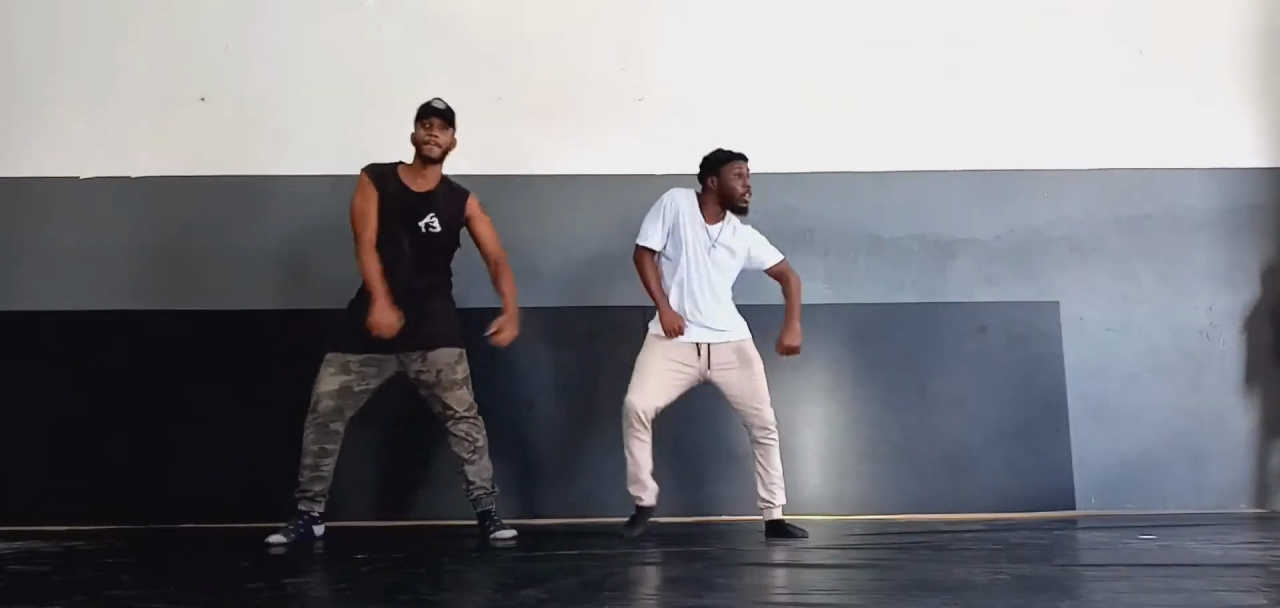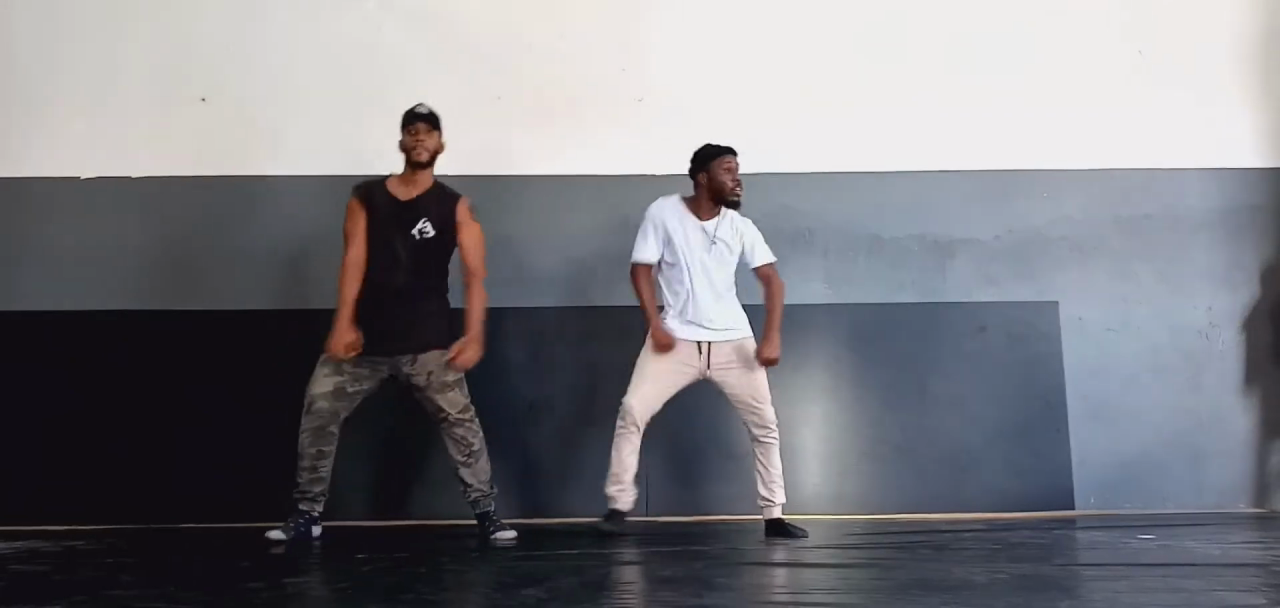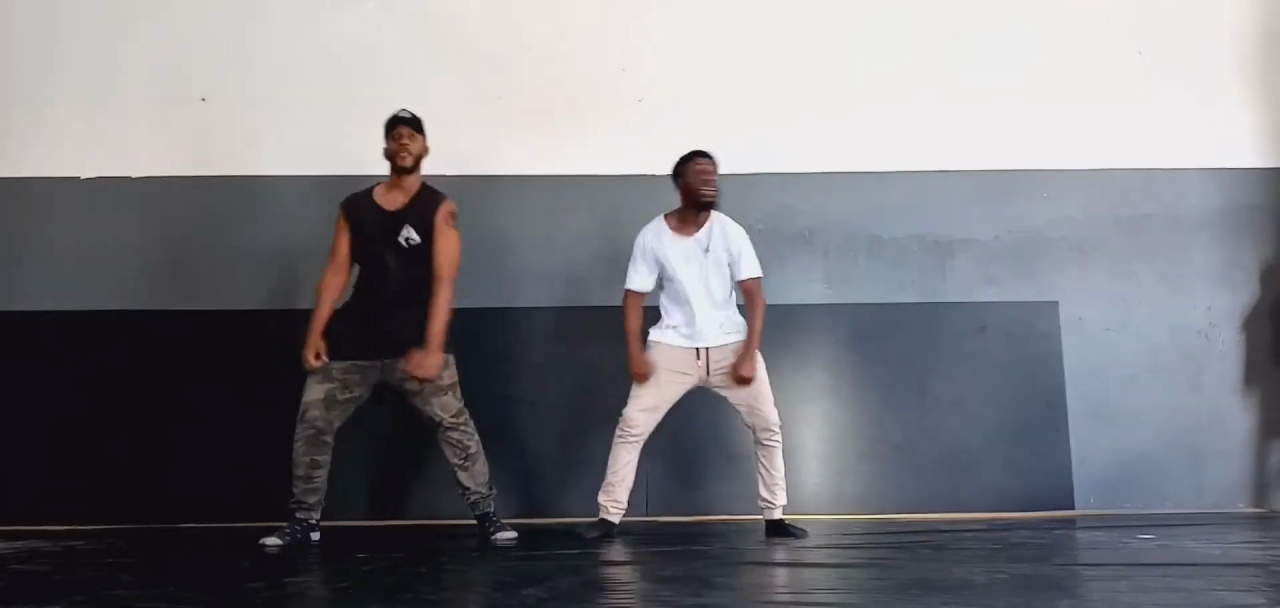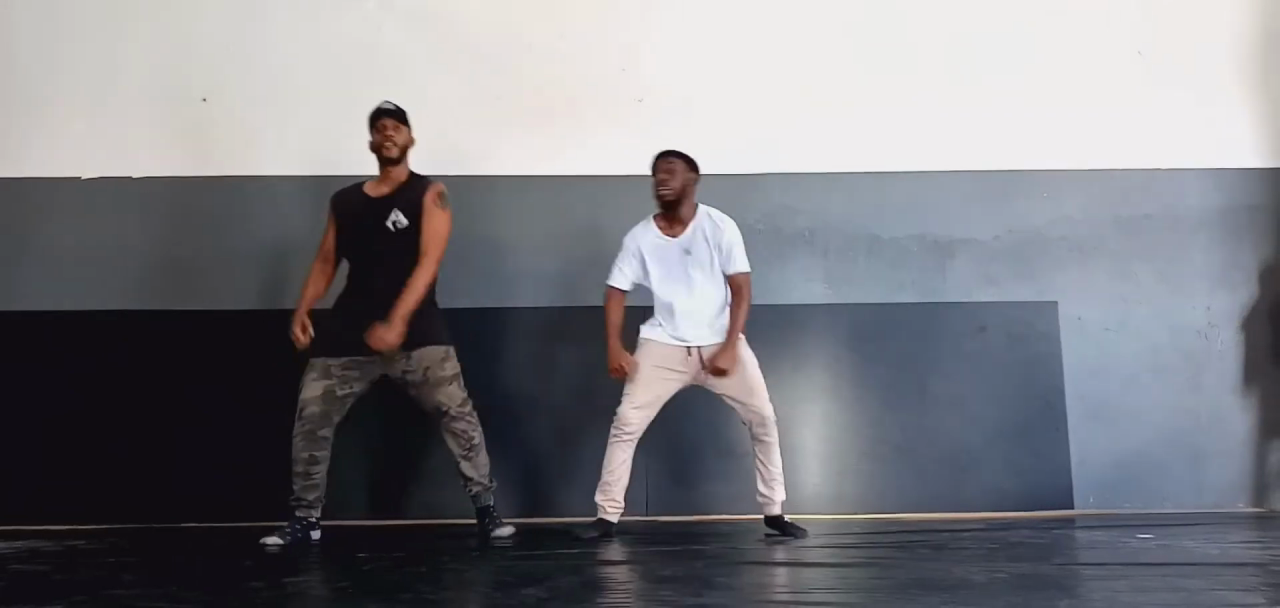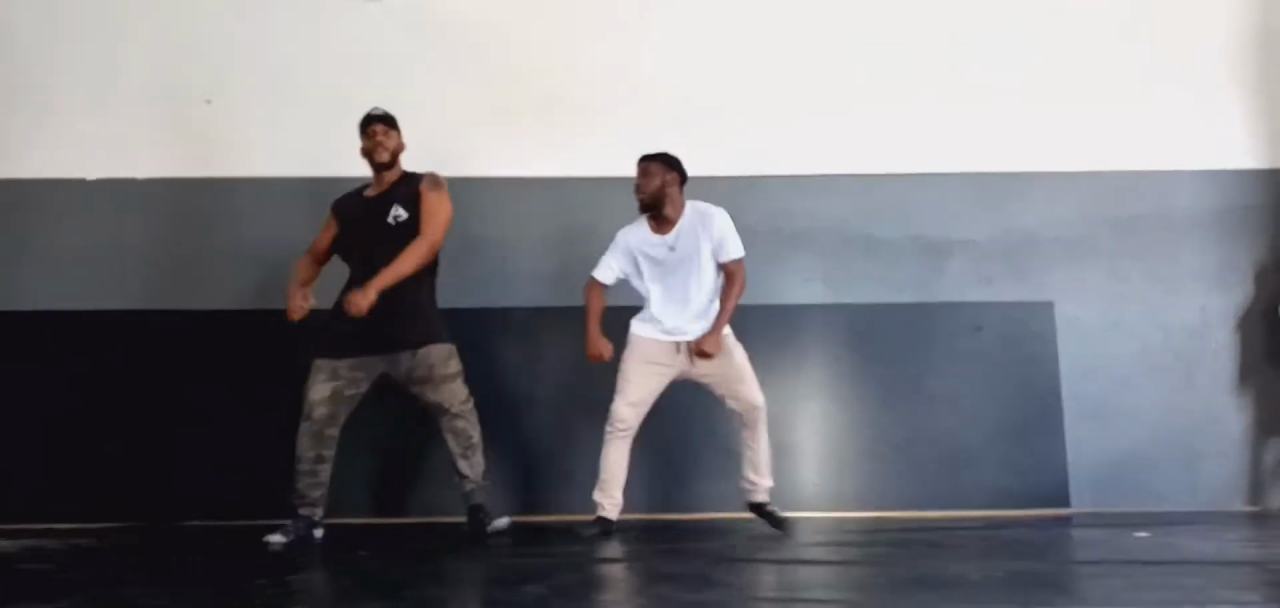
dt=0.1s
person 1, frame 1
left shoulder: (462, 201)
right shoulder: (375, 180)
left elbow: (496, 258)
right elbow: (366, 242)
left wrist: (511, 309)
right wrist: (379, 301)
left hip: (433, 328)
right hip: (373, 321)
left knee: (464, 416)
right knee: (325, 410)
left ankle: (487, 512)
right ankle: (308, 514)
person 1, frame 2
left shoulder: (454, 205)
right shoulder: (366, 196)
left elbow: (475, 273)
right elbow: (354, 260)
left wrist: (474, 335)
right wrist: (342, 323)
left hip: (426, 331)
right hip: (369, 326)
left knee: (459, 419)
right knee: (319, 412)
left ankle: (485, 512)
right ankle: (307, 515)
person 1, frame 3
left shoulder: (440, 208)
right shoulder: (354, 207)
left elbow: (443, 282)
right elbow: (337, 271)
left wrist: (434, 347)
right wrist: (314, 332)
left hip: (414, 336)
right hip: (355, 335)
left knee: (454, 421)
right knee: (312, 422)
left ankle: (486, 513)
right ankle: (304, 521)
person 1, frame 4
left shoulder: (429, 194)
right shoulder: (345, 200)
left elbow: (428, 263)
right elbow: (325, 261)
left wrist: (397, 321)
right wrist: (302, 310)
left hip: (414, 330)
right hip: (349, 330)
left knee: (457, 412)
right knee: (310, 417)
left ankle: (485, 509)
right ankle: (304, 520)
person 1, frame 5
left shoulder: (426, 187)
right shoulder: (347, 205)
left elbow: (428, 242)
right elbow: (316, 255)
left wrist: (373, 288)
right wrist: (297, 288)
left hip: (416, 329)
right hip: (351, 333)
left knee: (457, 408)
right knee: (317, 419)
left ankle: (477, 507)
right ankle: (308, 517)
person 2, frame 1
left shoulder: (745, 234)
right shoulder: (675, 202)
left elbow: (787, 275)
right elbow: (644, 255)
left wrist: (792, 325)
right wrist: (665, 308)
left hip: (731, 341)
right hip: (677, 337)
left knee: (763, 423)
right knee: (637, 407)
left ankle: (774, 517)
right ankle: (643, 501)
person 2, frame 2
left shoulder: (741, 227)
right shoulder: (664, 212)
left elbow: (771, 279)
right elbow: (641, 269)
left wrist: (772, 336)
right wrist: (655, 325)
left hip: (731, 340)
right hip: (675, 338)
left knee: (764, 422)
right knee: (633, 410)
left ankle: (773, 515)
right ankle: (619, 505)
person 2, frame 3
left shoulder: (731, 232)
right shoulder: (652, 236)
left elbow: (754, 295)
right elbow: (634, 296)
left wrist: (750, 355)
right wrist: (635, 353)
left hip: (729, 346)
right hip: (672, 347)
left knee: (768, 424)
right knee: (631, 425)
left ankle: (774, 515)
right ankle: (609, 515)
person 2, frame 4
left shoulder: (720, 226)
right shoulder: (640, 237)
left elbow: (742, 289)
right elbow: (616, 291)
left wrist: (730, 348)
right wrist: (614, 347)
left hip: (719, 344)
right hip: (663, 345)
left knee: (763, 418)
right knee: (626, 423)
left ankle: (774, 511)
right ankle: (607, 515)
person 2, frame 5
left shoulder: (711, 219)
right shoulder: (631, 237)
left elbow: (735, 275)
right elbow: (597, 283)
left wrist: (715, 331)
right wrist: (594, 334)
left hip: (709, 340)
right hip: (654, 339)
left knee: (753, 406)
right knee: (621, 418)
left ankle: (759, 498)
right ankle: (607, 512)
